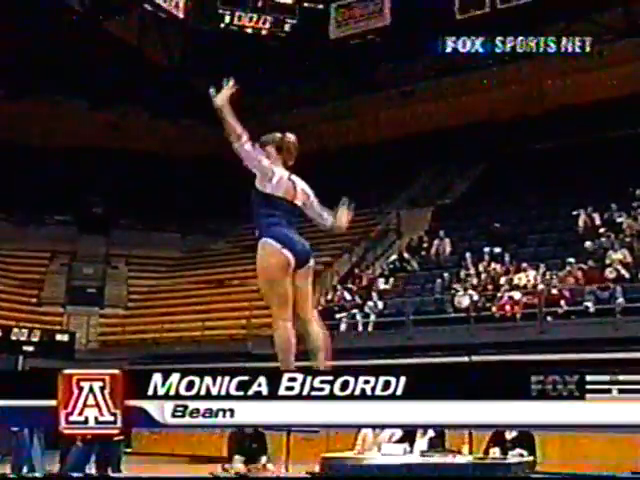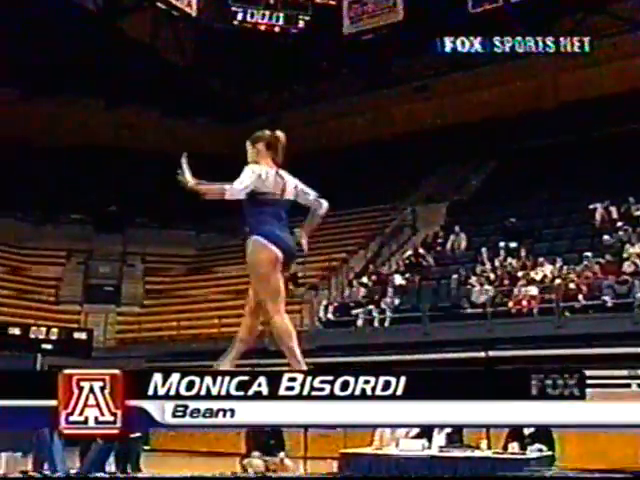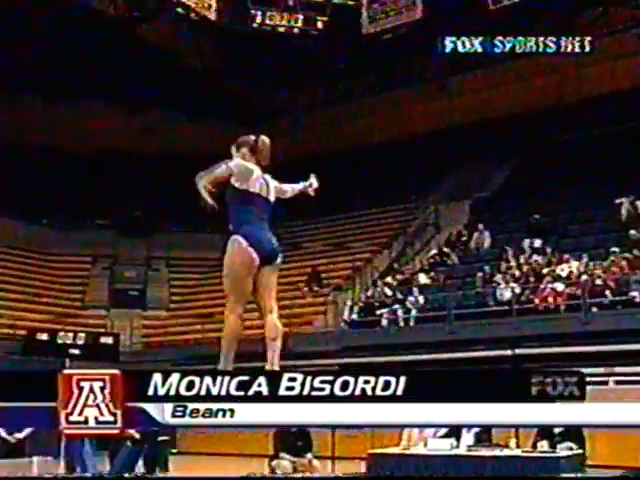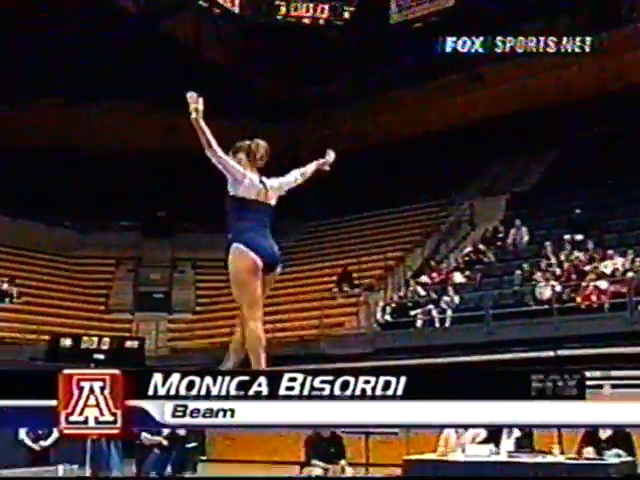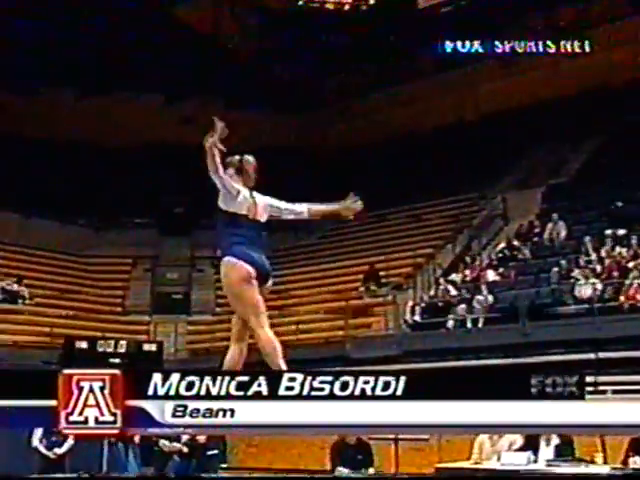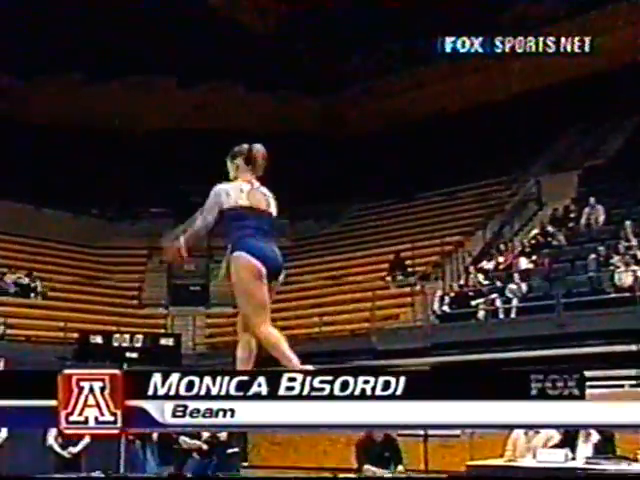
dt=0.4s
person 1, frame 1
left shoulder: (269, 173)
right shoulder: (300, 185)
left elbow: (242, 144)
right elbow: (324, 219)
left wrist: (223, 107)
right wrist: (338, 221)
left hip: (275, 247)
right hip: (301, 249)
left knee: (282, 317)
right knee: (307, 315)
right ankle: (323, 367)
person 1, frame 2
left shoulder: (256, 172)
right shoulder: (288, 179)
left elbow: (231, 191)
right elbow: (321, 204)
left wrist: (194, 185)
right wrist: (305, 231)
left hip: (264, 242)
right hip: (285, 244)
left knee: (274, 312)
right knee: (254, 310)
left ankle: (299, 369)
right ankle: (229, 361)
person 1, frame 3
left shoulder: (244, 170)
right shoulder: (269, 182)
left elbow: (228, 167)
right elbow: (291, 189)
left wrist: (203, 181)
right wrist: (308, 185)
left hip: (245, 242)
right hip: (269, 245)
left knee: (234, 309)
right knee: (270, 310)
left ankle: (225, 369)
right ankle: (273, 365)
person 1, frame 4
left shoulder: (241, 178)
right shoulder: (271, 185)
left elbow: (215, 152)
right elbow: (299, 174)
left wrist: (198, 122)
right wrist: (321, 162)
left hip: (246, 250)
right hip: (270, 252)
left knee: (251, 317)
right knee: (247, 316)
left ankle: (260, 373)
right ankle: (231, 366)
person 1, frame 5
left shoulder: (232, 193)
right shoulder: (264, 202)
left elbow: (216, 172)
right elbow: (302, 210)
left wrist: (212, 147)
right wrist: (339, 208)
left hip: (236, 263)
right hip: (260, 264)
left knee: (259, 326)
right knee: (238, 335)
person 1, frame 6
left shoulder: (225, 190)
right shoulder: (268, 197)
left elbow: (202, 221)
left wrist: (181, 242)
left hip: (247, 258)
right hip: (273, 257)
left knee: (261, 326)
right knee: (245, 326)
left ankle: (297, 370)
